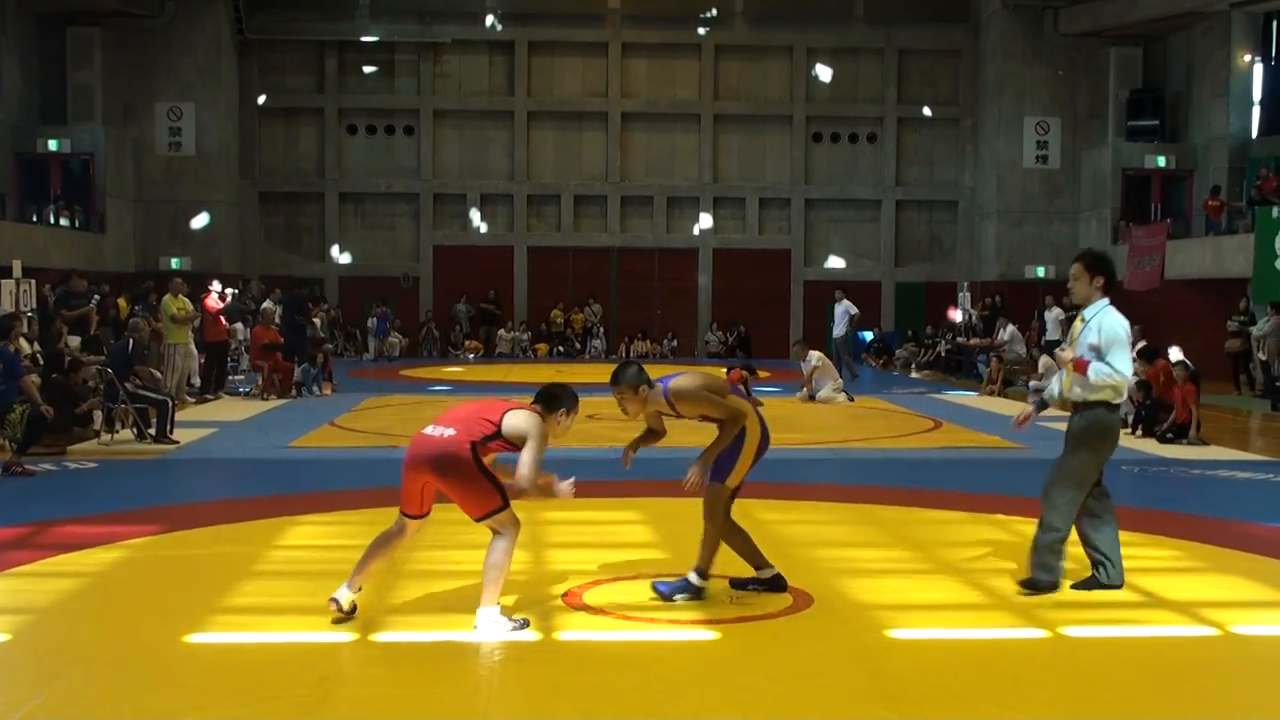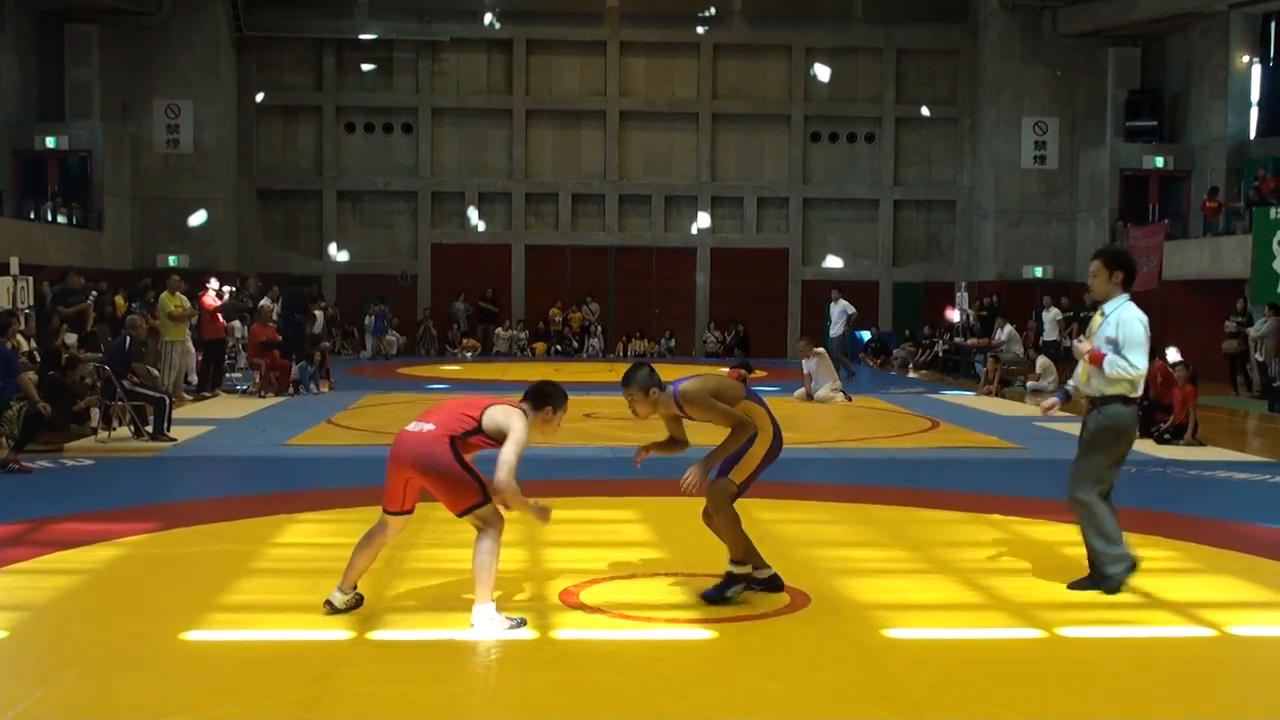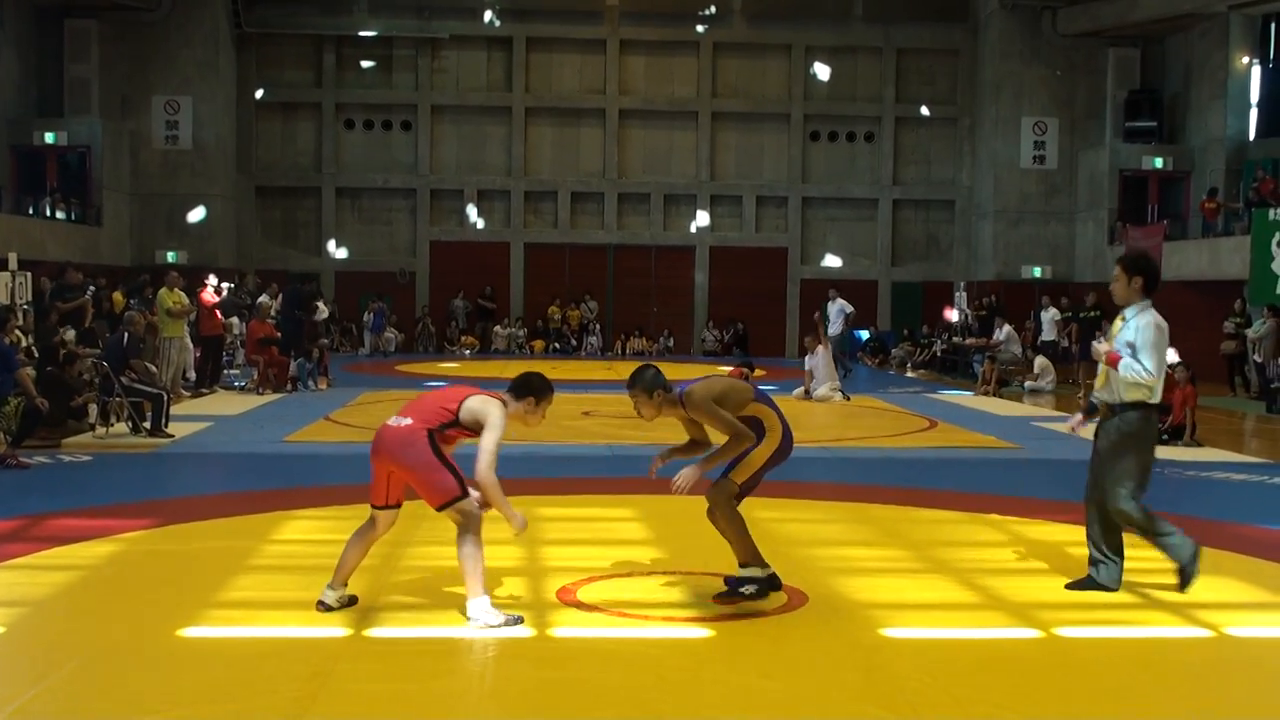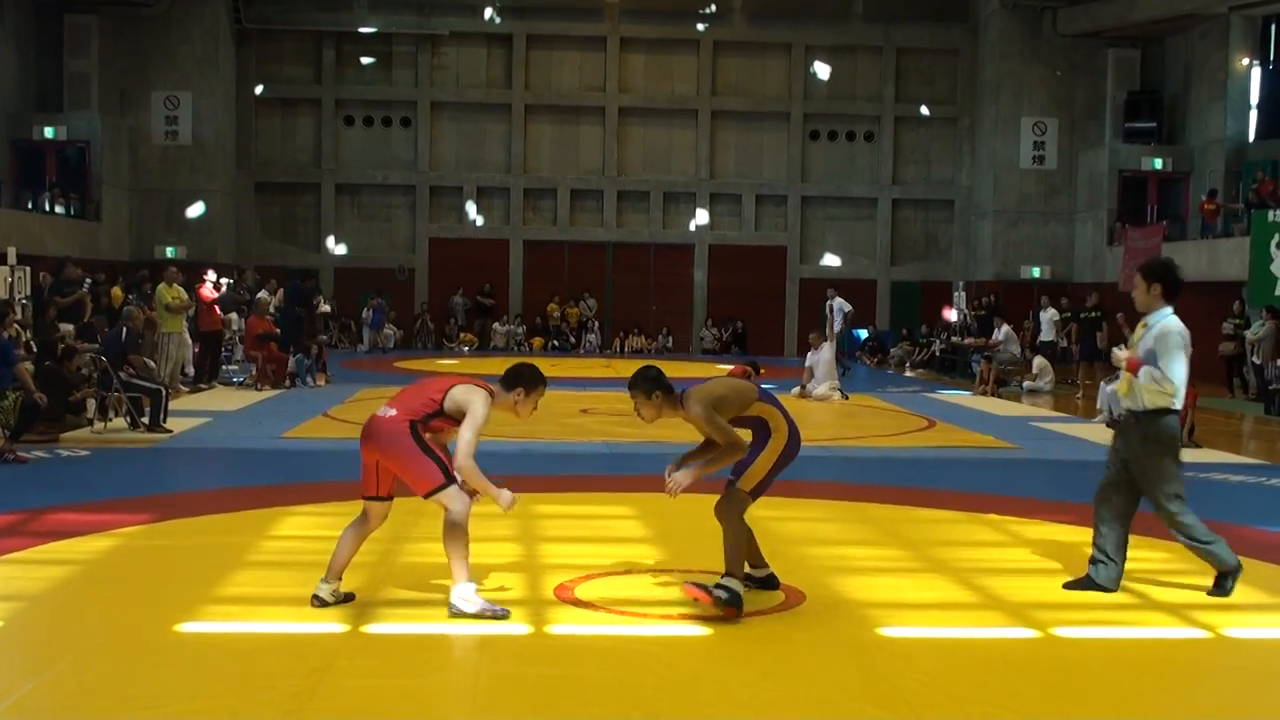
dt=0.1s
person 1, frame 1
left shoulder: (1112, 323)
right shoulder: (1080, 322)
left elbow: (1120, 375)
right elbow: (1063, 372)
left wrist: (1077, 362)
right wrist: (1037, 404)
left hip: (1098, 418)
right hip: (1082, 416)
left knee: (1058, 493)
right knee: (1090, 497)
left ankle: (1046, 571)
right ankle: (1107, 571)
person 1, frame 2
left shoulder: (1130, 318)
right shoulder: (1100, 317)
left elbow: (1135, 369)
left wrist: (1095, 356)
right wrist: (1062, 395)
left hip: (1115, 413)
right hip: (1097, 411)
left knee: (1083, 491)
right knee: (1095, 492)
left ankle: (1114, 561)
right ankle: (1105, 568)
person 1, frame 3
left shoulder: (1149, 323)
right shoulder: (1122, 323)
left elbow: (1149, 376)
left wrist: (1110, 358)
right wrist: (1087, 410)
left hip: (1133, 420)
right hip: (1112, 418)
left knee: (1122, 500)
right knee: (1097, 497)
left ankle: (1181, 549)
right ankle: (1103, 572)
person 1, frame 4
left shoulder: (1171, 330)
right shoulder: (1144, 329)
left elbow: (1169, 383)
left wrist: (1131, 364)
left hip: (1157, 427)
right hip: (1133, 424)
left knee: (1169, 505)
right knee: (1110, 499)
left ankle: (1224, 562)
right ankle: (1103, 572)
person 2, frame 1
left shoulder: (507, 411)
right shoulder: (537, 425)
right elbow: (522, 487)
left wrist: (536, 481)
right wrist: (553, 491)
left hip: (419, 447)
right hip: (452, 451)
left knee: (405, 528)
right knee: (507, 528)
left ankle: (346, 593)
right ankle: (489, 614)
person 2, frame 2
left shoulder: (495, 409)
right shoulder: (519, 422)
right elbow: (503, 483)
left wrist: (496, 494)
right wrist: (531, 510)
left hip: (403, 443)
right hip: (433, 448)
left knee: (389, 526)
right knee: (490, 525)
left ankle: (341, 594)
right ankle: (484, 613)
person 2, frame 3
left shoulder: (479, 400)
right shoulder: (497, 411)
right elbow: (483, 475)
left wrist: (467, 492)
right wrist: (511, 514)
left hip: (385, 439)
right hip: (413, 441)
left knee: (379, 522)
right knee: (470, 517)
left ankle: (333, 593)
right ankle: (479, 609)
person 2, frame 4
left shoulder: (470, 390)
right shoulder: (481, 400)
right elbow: (462, 461)
left wrist: (455, 477)
right wrist: (496, 494)
left hip: (374, 428)
right hip: (399, 432)
left knee: (372, 516)
right knee: (458, 505)
left ankle: (328, 588)
right ankle: (463, 595)
person 3, frame 1
left shoulder: (679, 394)
right shoulder: (651, 405)
left elbow: (738, 415)
right elbow: (656, 432)
left wrist: (705, 460)
right wrist: (636, 443)
left hip: (749, 427)
right hip: (736, 428)
left knee: (713, 500)
right knee: (716, 512)
left ankle: (697, 580)
right ankle: (767, 576)
person 3, frame 2
left shoulder: (688, 398)
right shoulder: (667, 406)
left elbow: (745, 425)
right elbow: (679, 442)
left wrist: (706, 463)
right wrist: (652, 447)
left hip: (761, 432)
right hip: (751, 433)
left knee: (716, 493)
right knee: (714, 515)
left ankle: (739, 570)
right ankle: (764, 575)
person 3, frame 3
left shoulder: (694, 402)
right shoulder: (681, 405)
left elbow: (745, 437)
right elbow: (702, 443)
left wrist: (700, 468)
right wrist: (669, 454)
left hip: (772, 432)
right hip: (768, 433)
left knee: (717, 495)
right knee: (718, 511)
left ankle: (751, 577)
right ankle: (762, 574)
person 3, frame 4
left shoulder: (692, 405)
right shoulder: (684, 404)
left elbow: (737, 447)
right elbow: (716, 442)
left wrist: (694, 472)
right wrist: (681, 462)
left hip: (778, 434)
right hip: (775, 434)
left knee: (729, 507)
right knee: (729, 509)
left ankle: (729, 590)
right ankle: (760, 572)
